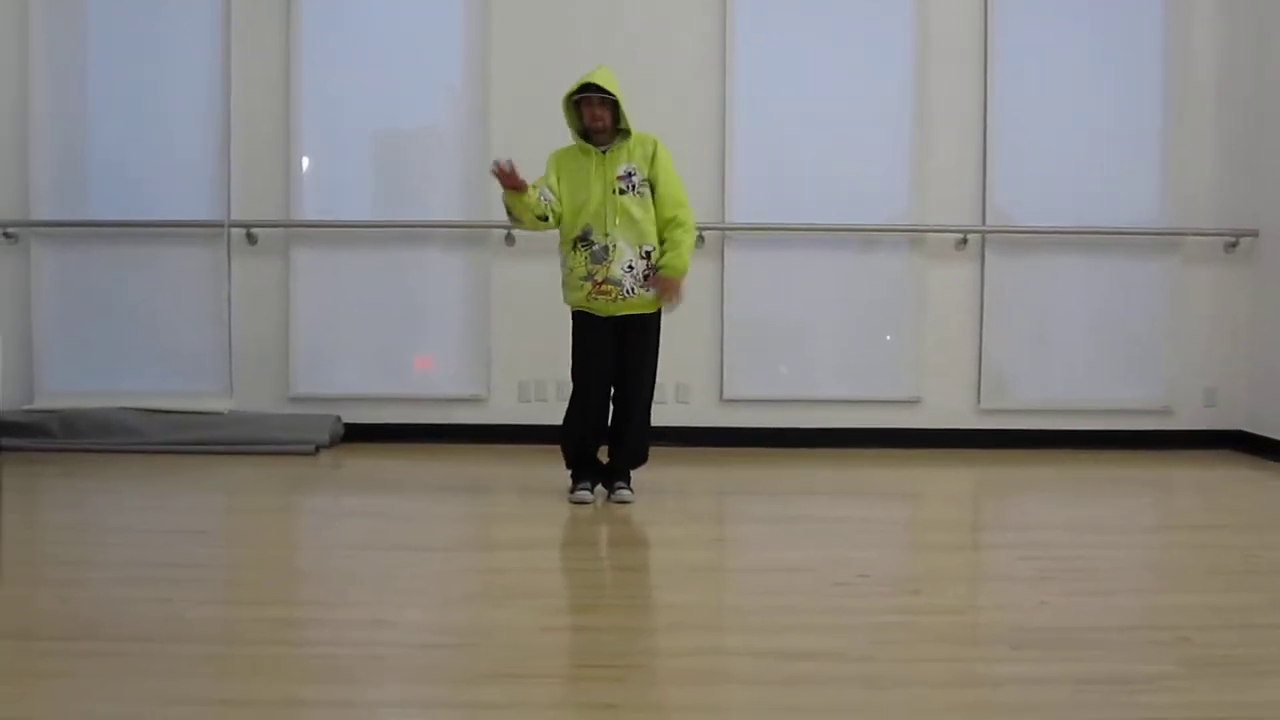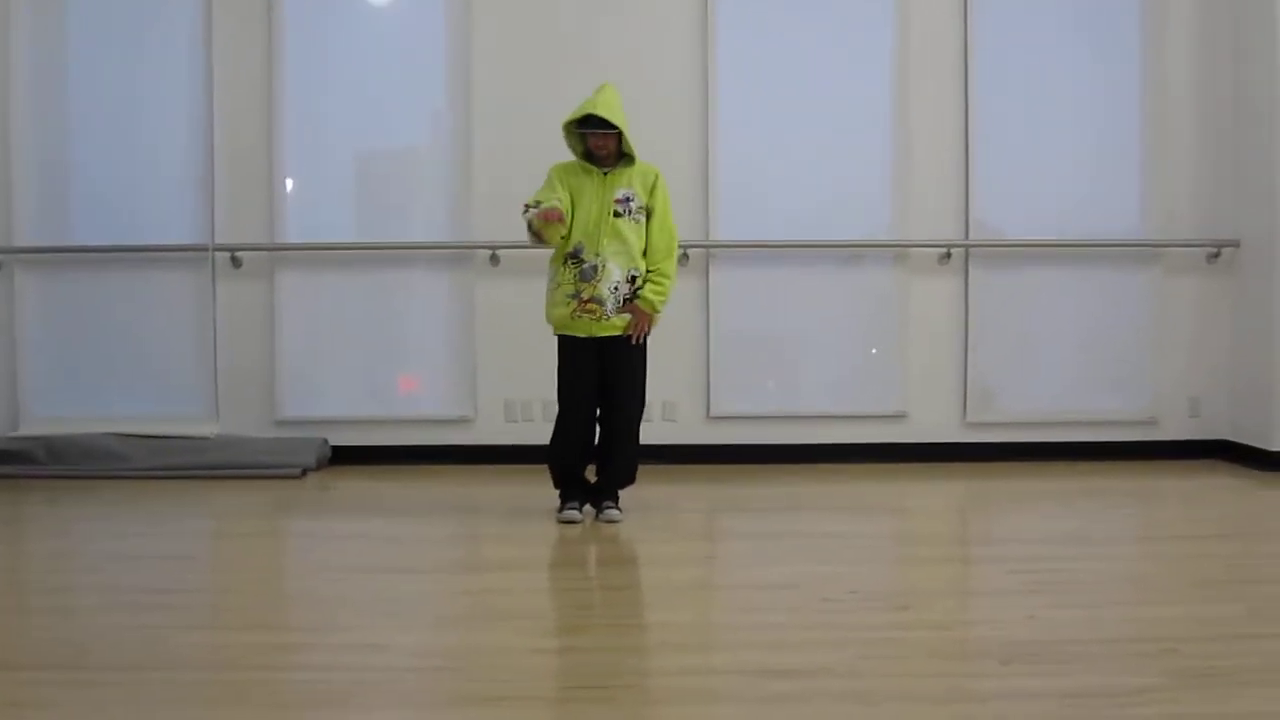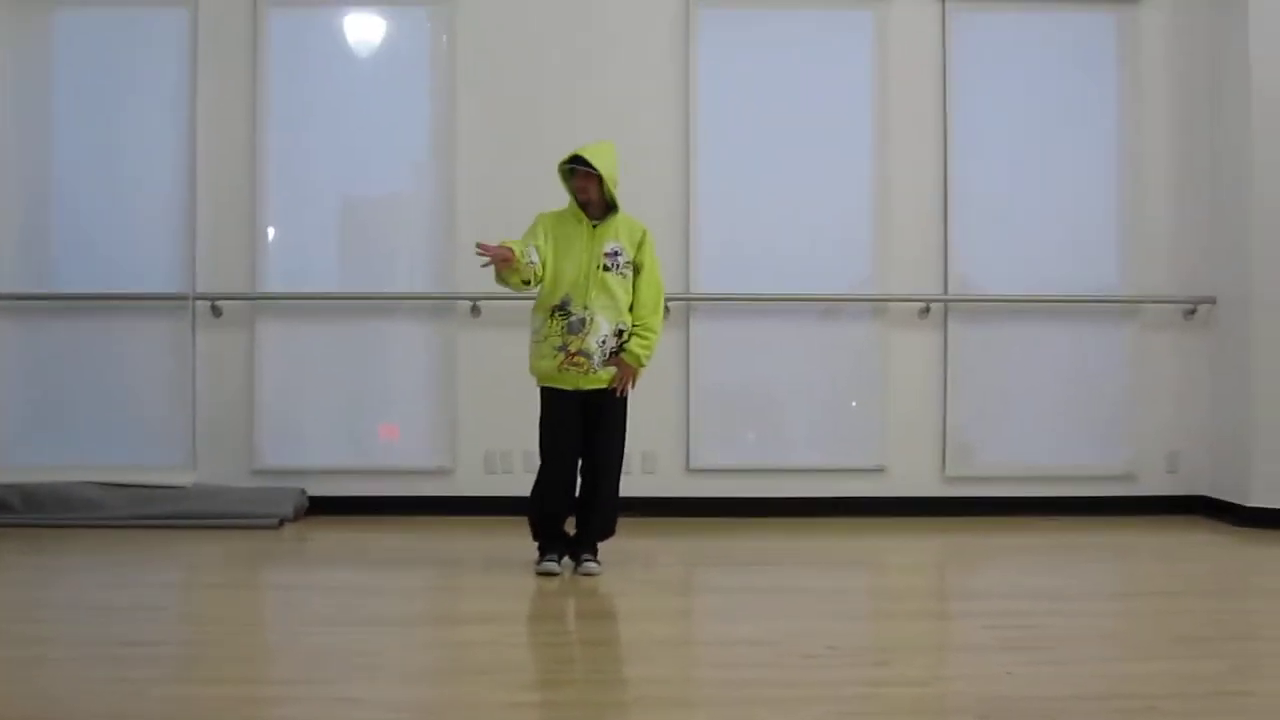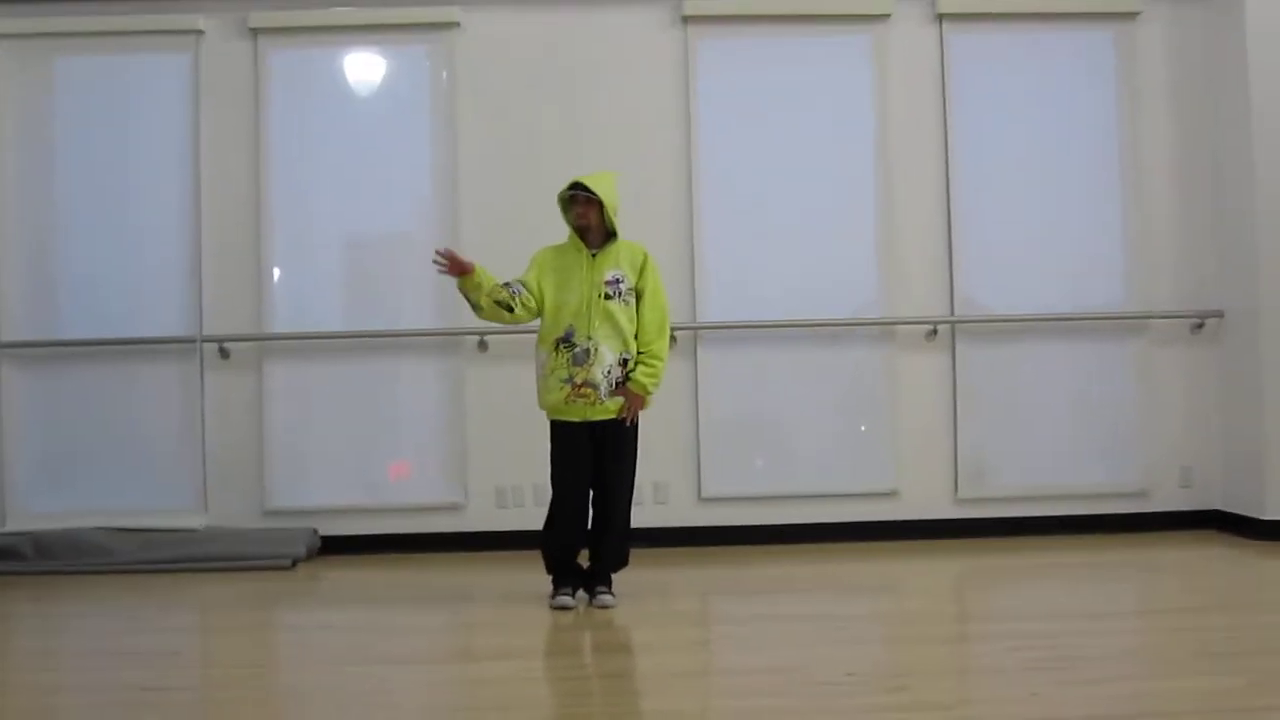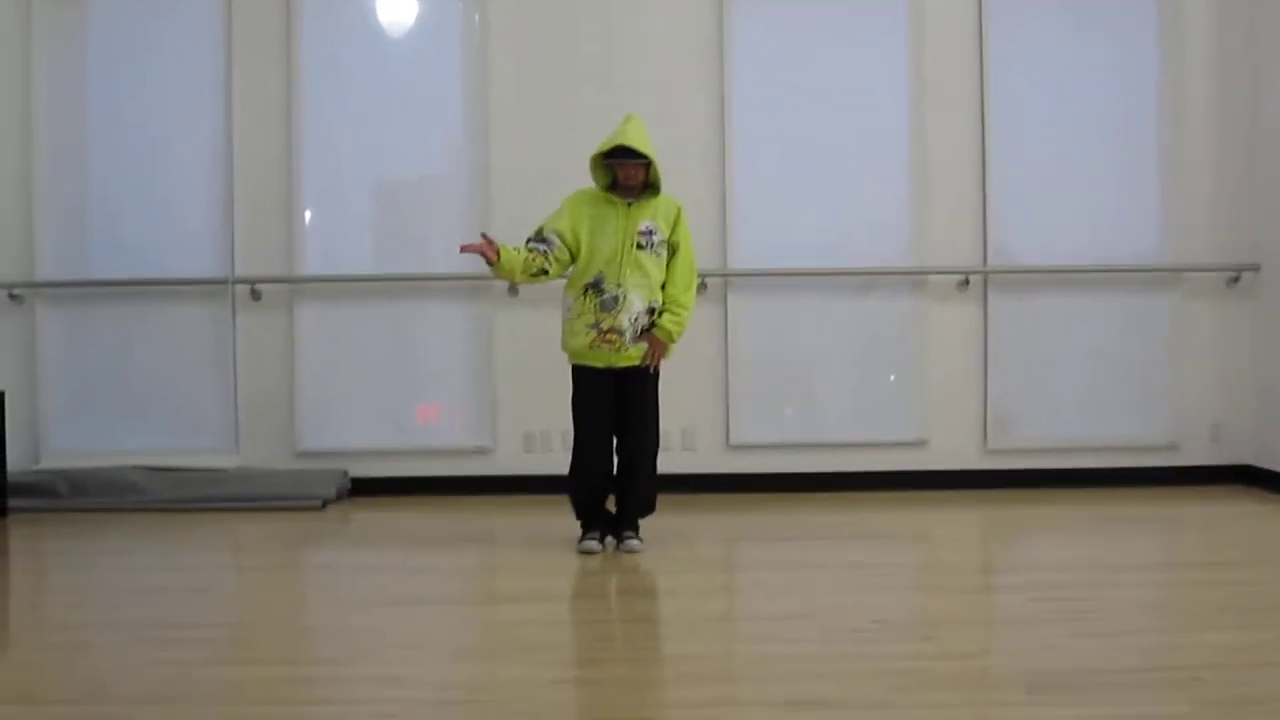
dt=0.5s
person 1, frame 1
left shoulder: (649, 150)
right shoulder: (563, 160)
left elbow: (675, 214)
right elbow: (542, 211)
left wrist: (673, 268)
right wrist: (517, 190)
left hip: (642, 298)
right hip: (589, 299)
left knee: (635, 392)
right knee: (589, 390)
left ankle: (621, 471)
right ankle: (584, 470)
person 1, frame 2
left shoulder: (647, 179)
right shoulder: (562, 176)
left elbow: (662, 249)
right elbow: (541, 225)
left wrist: (649, 302)
right wrist: (546, 220)
left hip: (627, 320)
right hip: (575, 319)
left knee: (623, 412)
right knee: (575, 410)
left ankle: (608, 491)
right ankle: (572, 490)
person 1, frame 3
left shoulder: (634, 233)
right shoulder: (548, 225)
left elbow: (649, 302)
right elbow: (526, 271)
left wrist: (635, 356)
right wrist: (509, 258)
left hip: (610, 374)
right hip: (559, 371)
left knee: (603, 465)
right knee: (557, 462)
left ankle: (588, 543)
right ankle: (550, 542)
person 1, frame 4
left shoulder: (636, 259)
right shoulder: (548, 260)
left elbow: (655, 329)
right elbow: (513, 307)
left wrist: (642, 383)
right wrist: (472, 279)
left hip: (618, 402)
right hip: (566, 403)
left knee: (614, 495)
right knee: (568, 494)
left ankle: (602, 574)
right ankle: (564, 575)
person 1, frame 5
left shoulder: (669, 211)
right shoulder: (580, 205)
left elbow: (681, 280)
right elbow: (545, 258)
left wrist: (666, 331)
right wrist: (502, 259)
left hip: (641, 352)
right hip: (591, 349)
left knee: (639, 442)
right knee: (591, 441)
left ankle: (629, 520)
right ankle: (592, 521)
